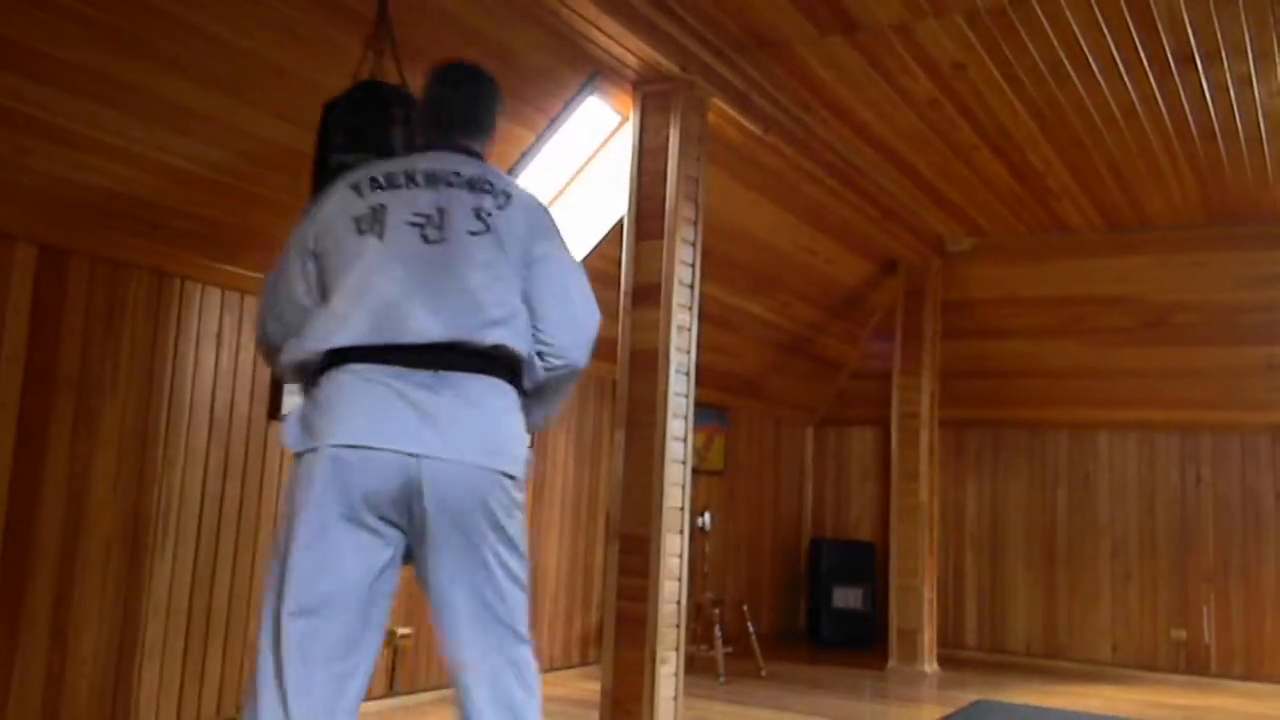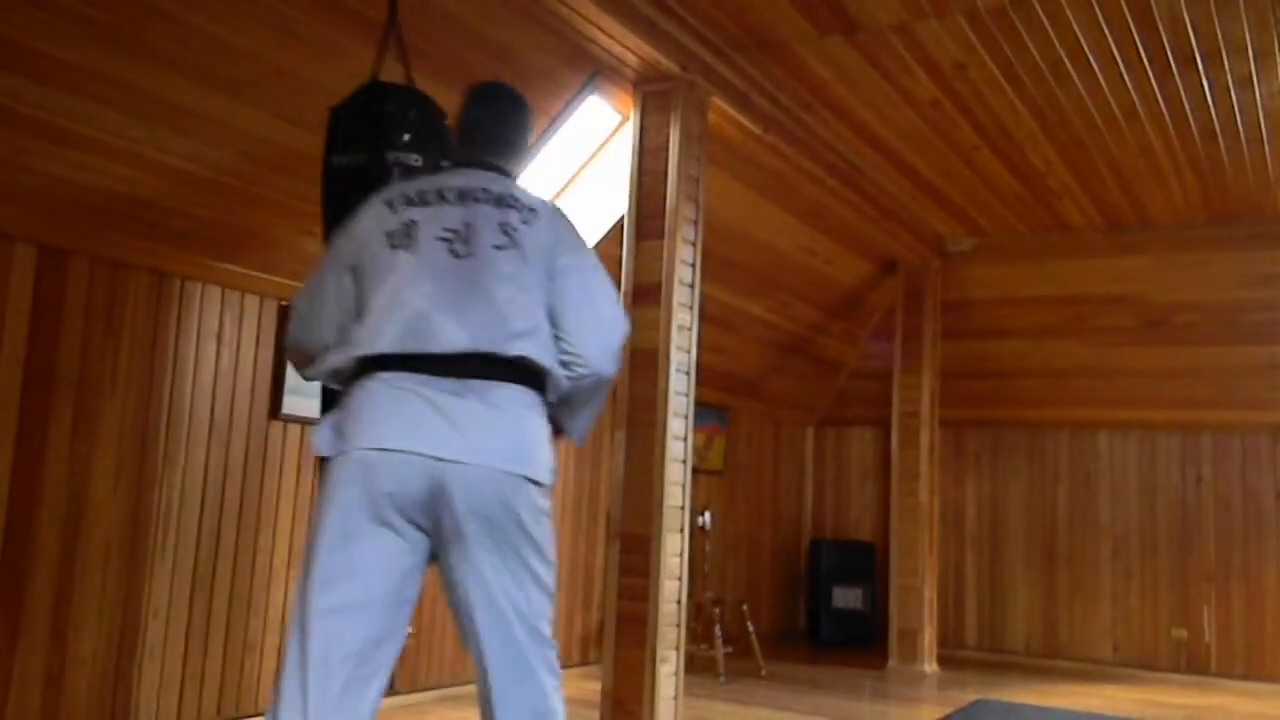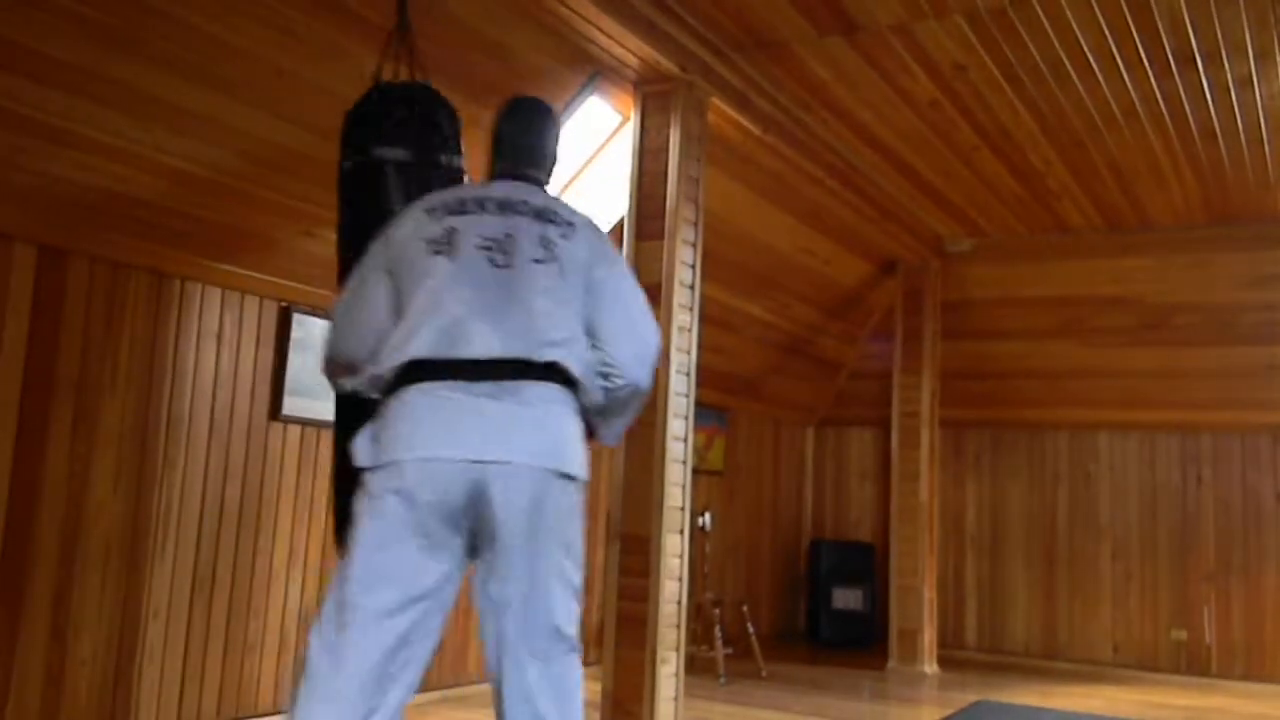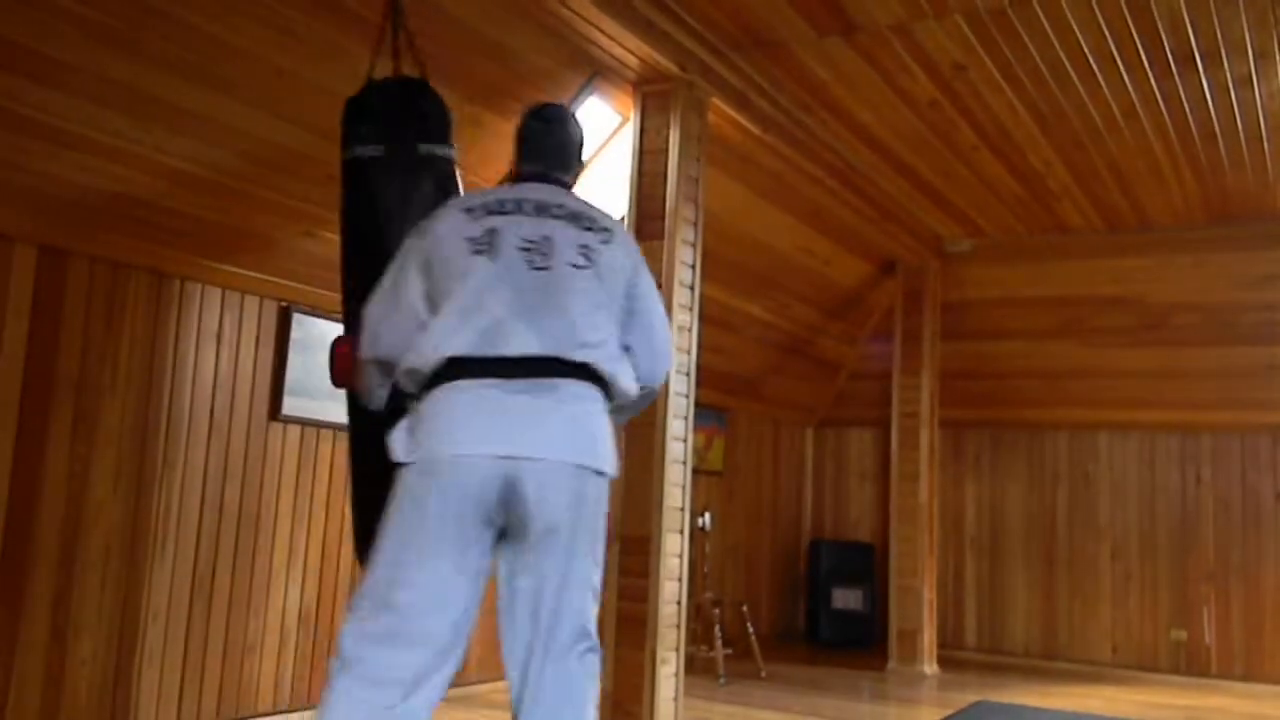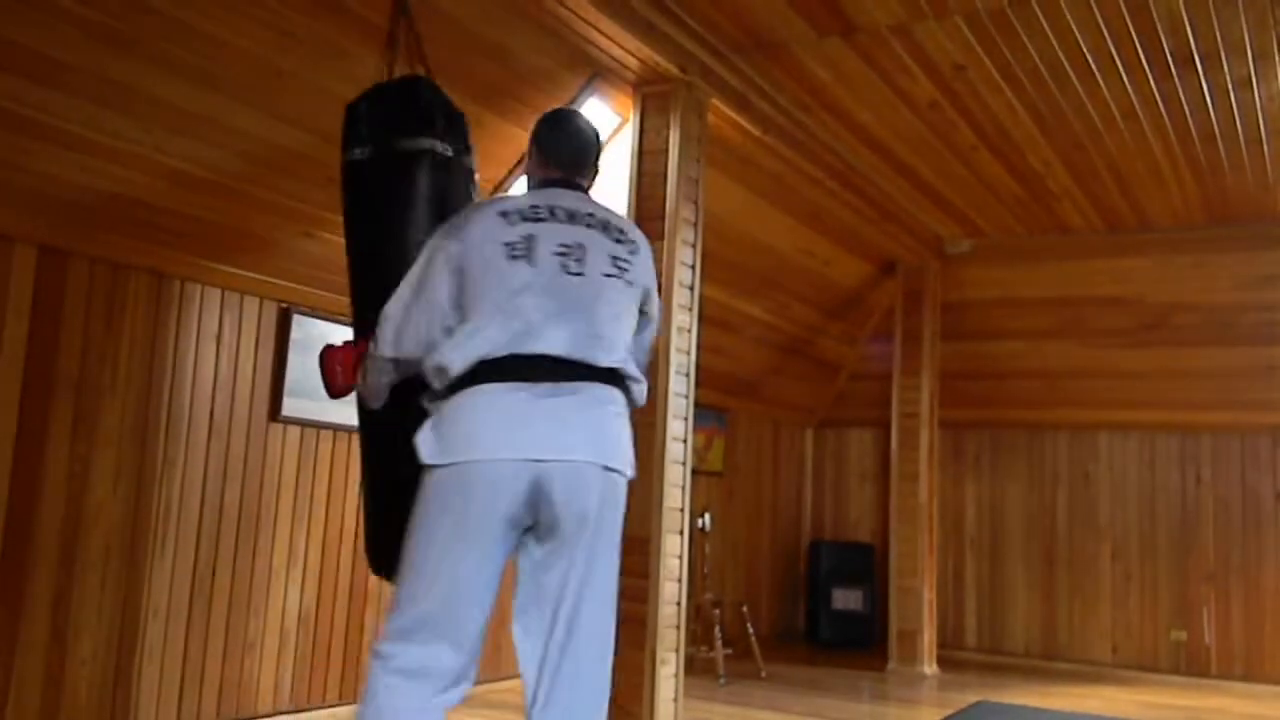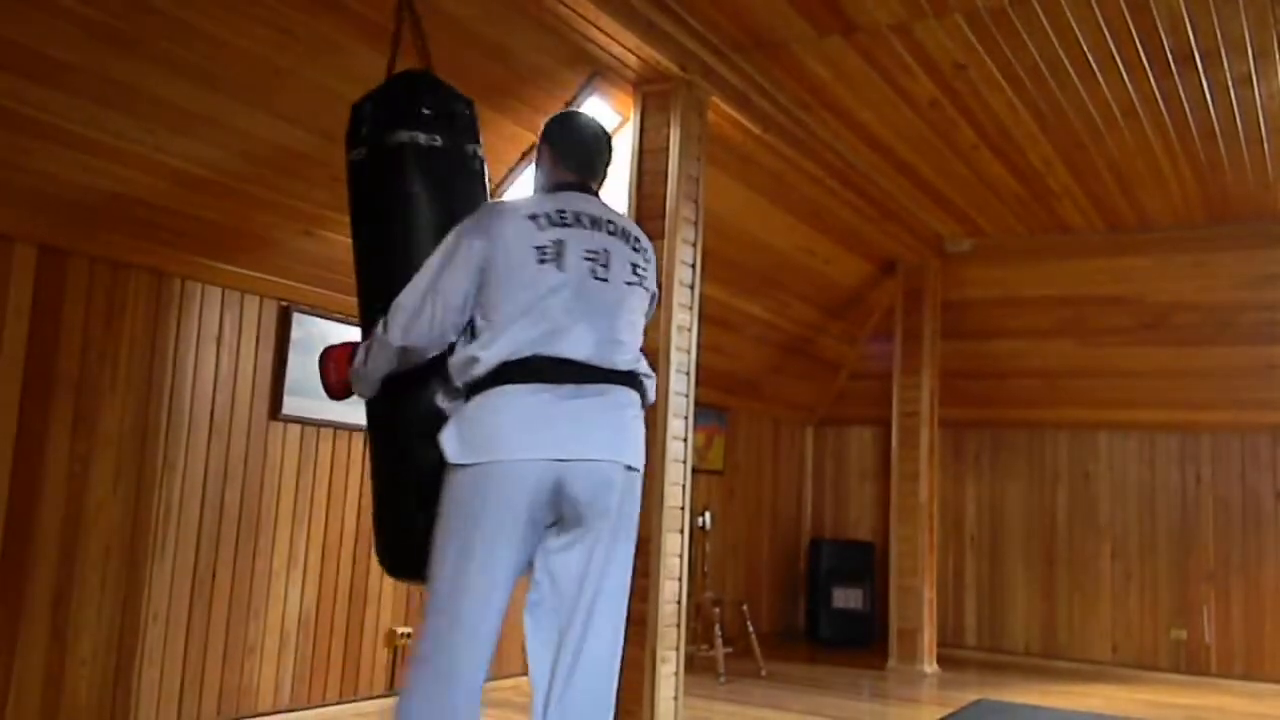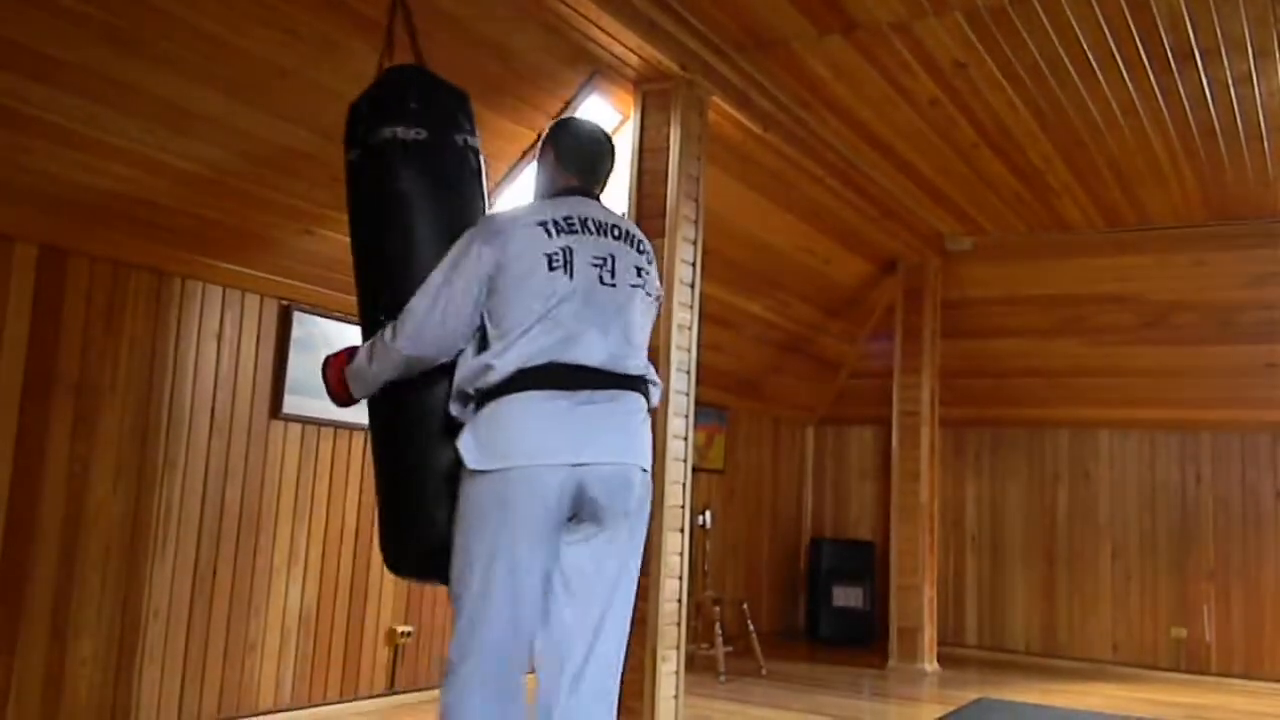
dt=0.1s
person 1, frame 1
left shoulder: (345, 195)
right shoulder: (520, 206)
left elbow: (279, 331)
right elbow: (569, 340)
right wrist: (528, 410)
left hip: (359, 422)
right hip: (476, 428)
left knee: (304, 665)
right knee: (498, 654)
person 1, frame 2
left shoulder: (380, 212)
right shoulder: (544, 221)
left elbow: (309, 341)
right elbow: (598, 351)
right wrist: (566, 419)
left hip: (388, 427)
right hip: (501, 435)
left knee: (328, 661)
right knee: (522, 655)
person 1, frame 3
left shoulder: (417, 219)
right shoulder: (581, 234)
left elbow: (348, 351)
right elbow: (632, 360)
left wrist: (398, 375)
right wrist: (599, 425)
left hip: (426, 431)
right hip: (537, 438)
left knee: (355, 659)
right knee: (541, 658)
person 1, frame 4
left shoulder: (452, 220)
right shoulder: (613, 239)
left elbow: (383, 341)
right elbow: (650, 368)
left wrist: (374, 389)
left hip: (463, 427)
right hip: (571, 436)
left knee: (386, 646)
right knee: (560, 650)
person 1, frame 5
left shoulder: (475, 223)
right shoulder: (631, 244)
left elbow: (402, 340)
left wrist: (368, 385)
left hip: (487, 429)
right hip: (591, 438)
left knee: (421, 646)
right knee: (574, 651)
person 1, frame 6
left shoulder: (499, 224)
right shoulder: (636, 244)
left elbow: (414, 327)
left wrist: (359, 368)
left hip: (511, 429)
right hip: (610, 436)
left knee: (454, 640)
right knee: (584, 646)
person 1, frame 7
left shoulder: (503, 232)
right shoulder: (641, 249)
left elbow: (420, 336)
left wrist: (355, 374)
left hip: (524, 434)
right hip: (620, 439)
left knee: (489, 636)
right knee: (590, 645)
